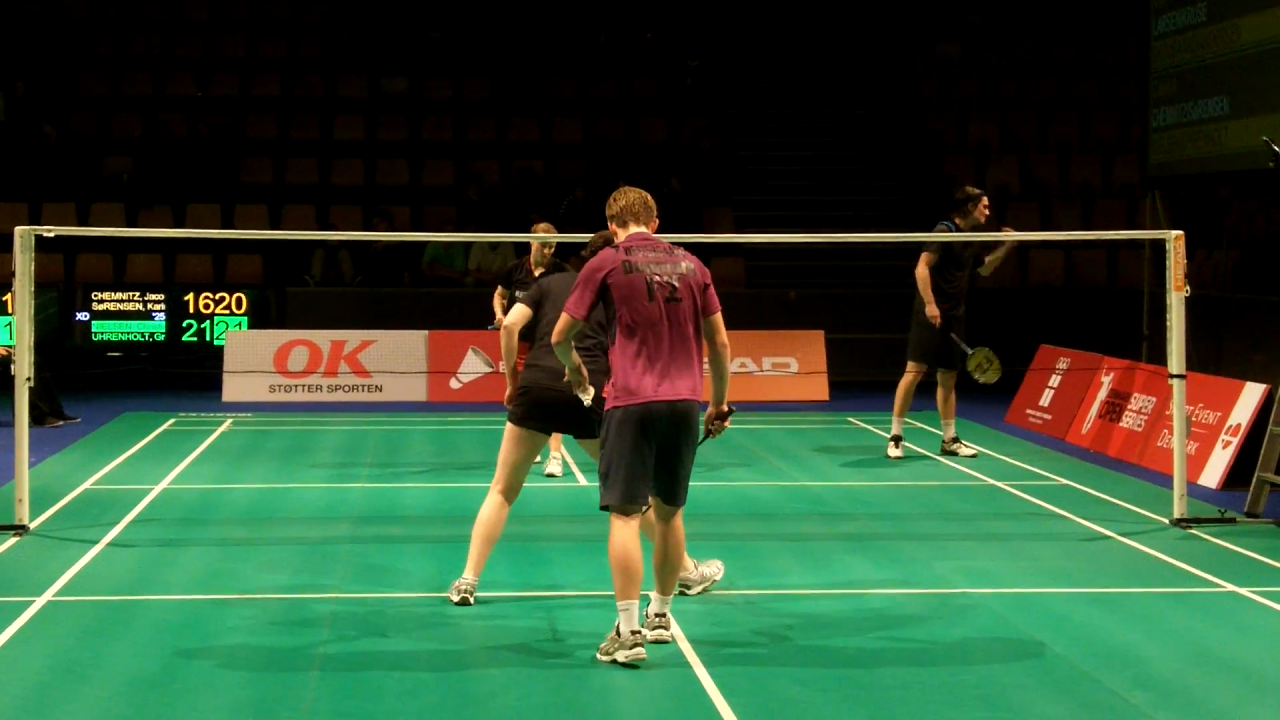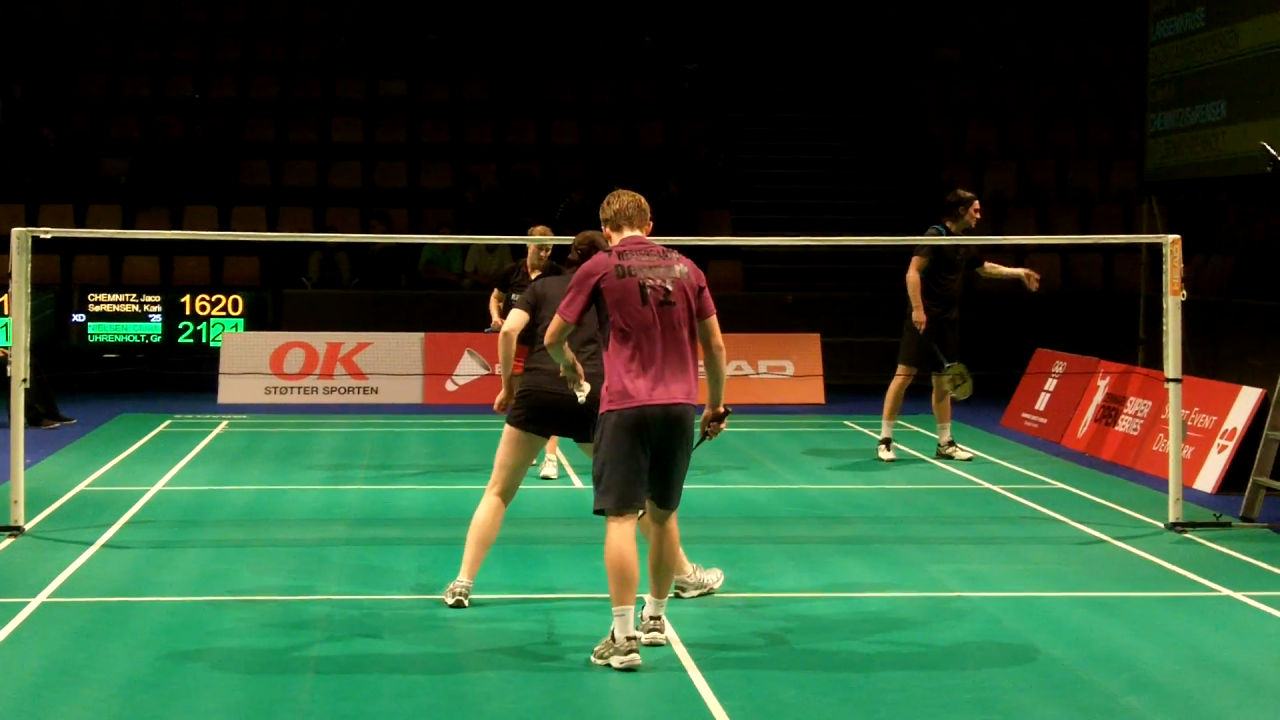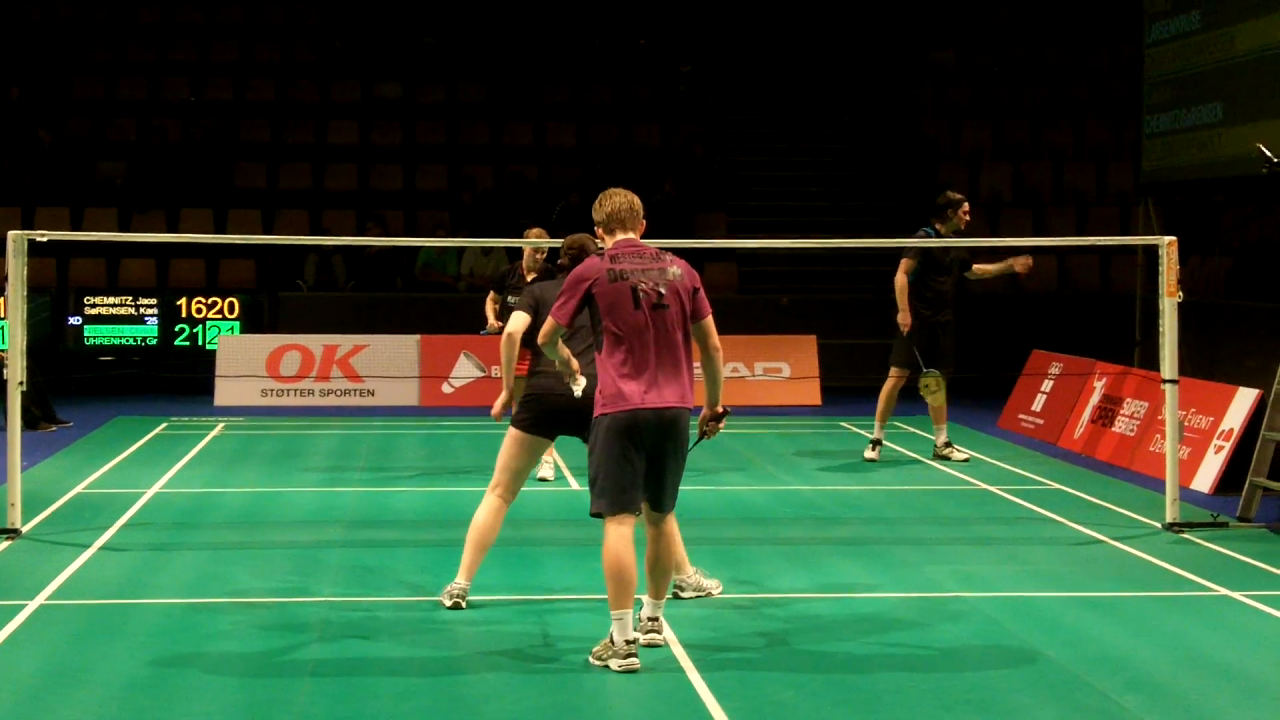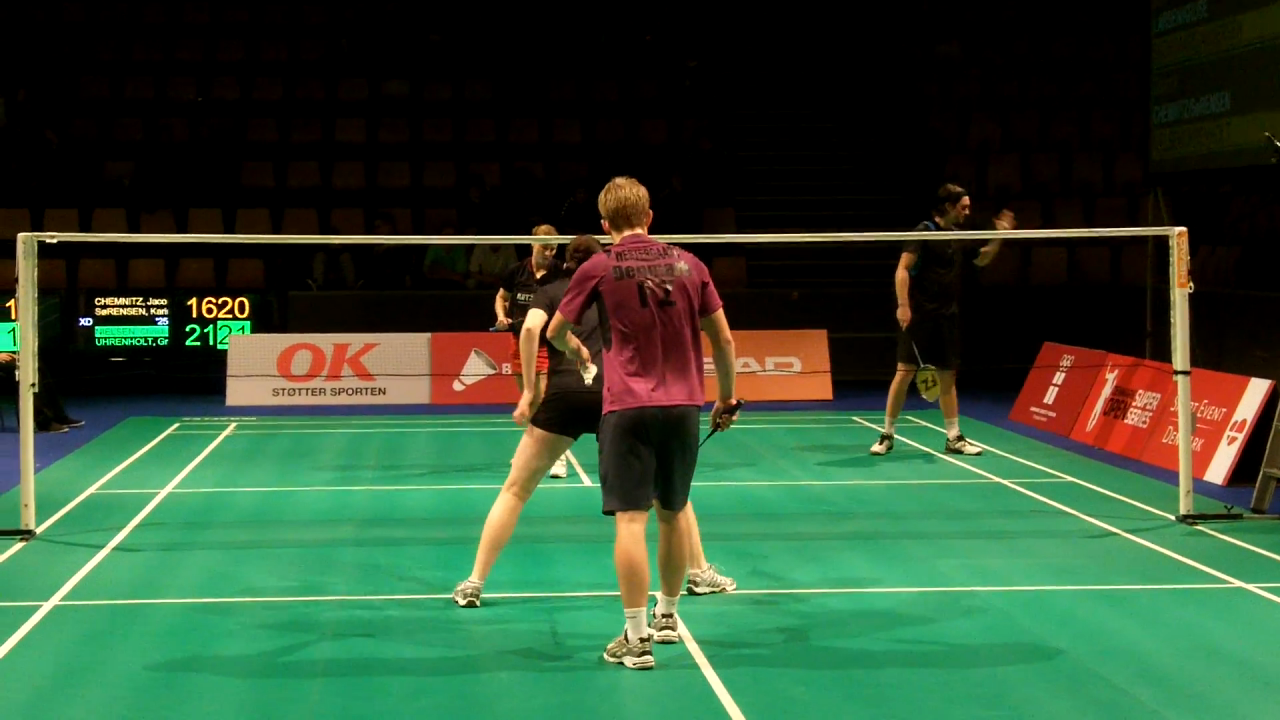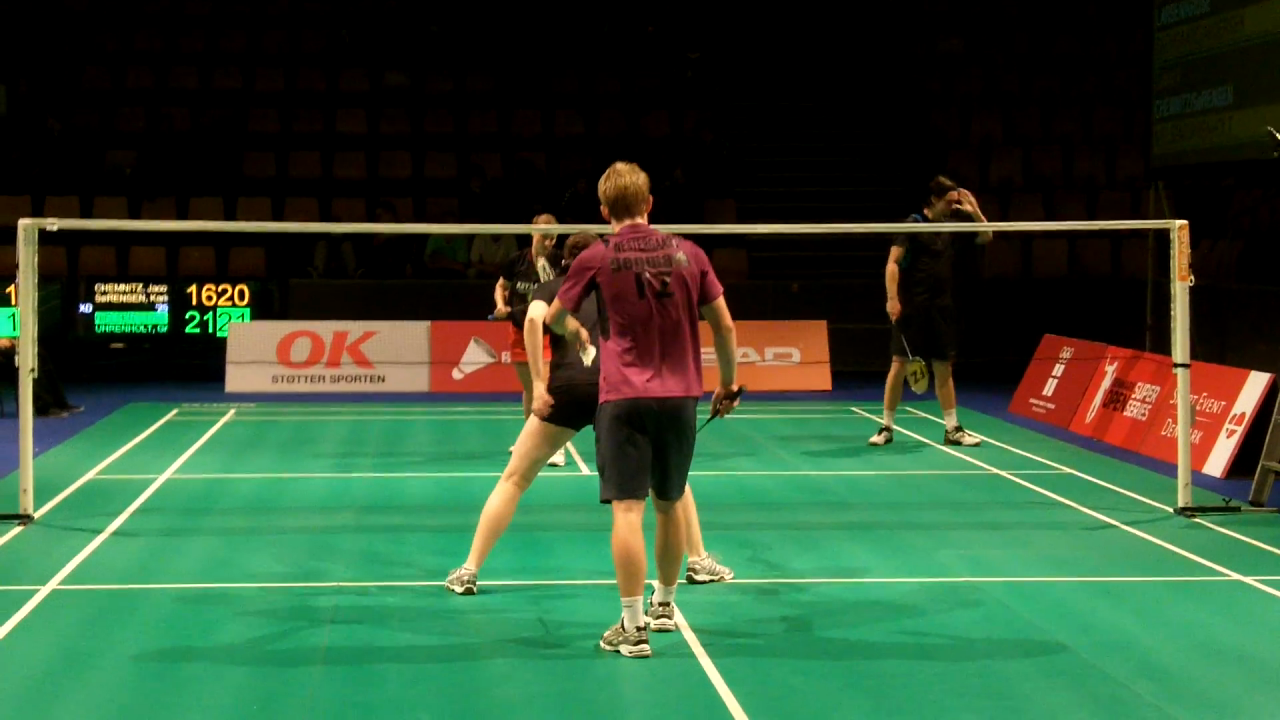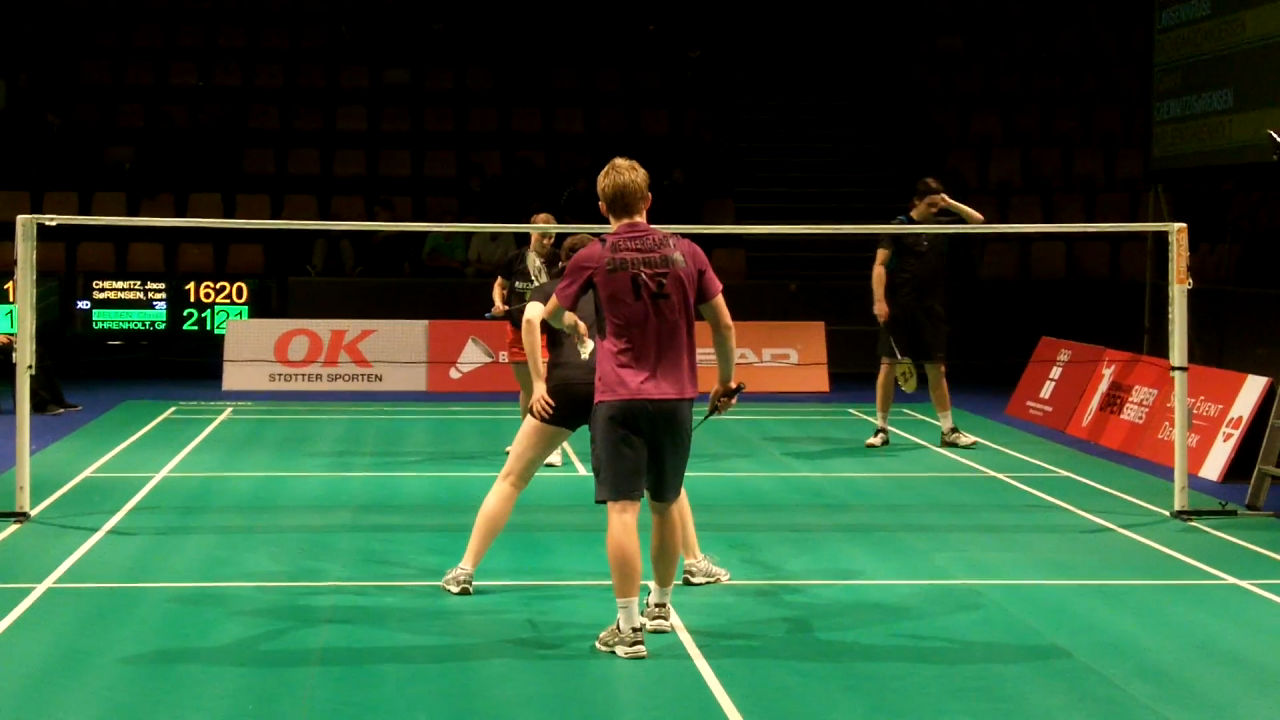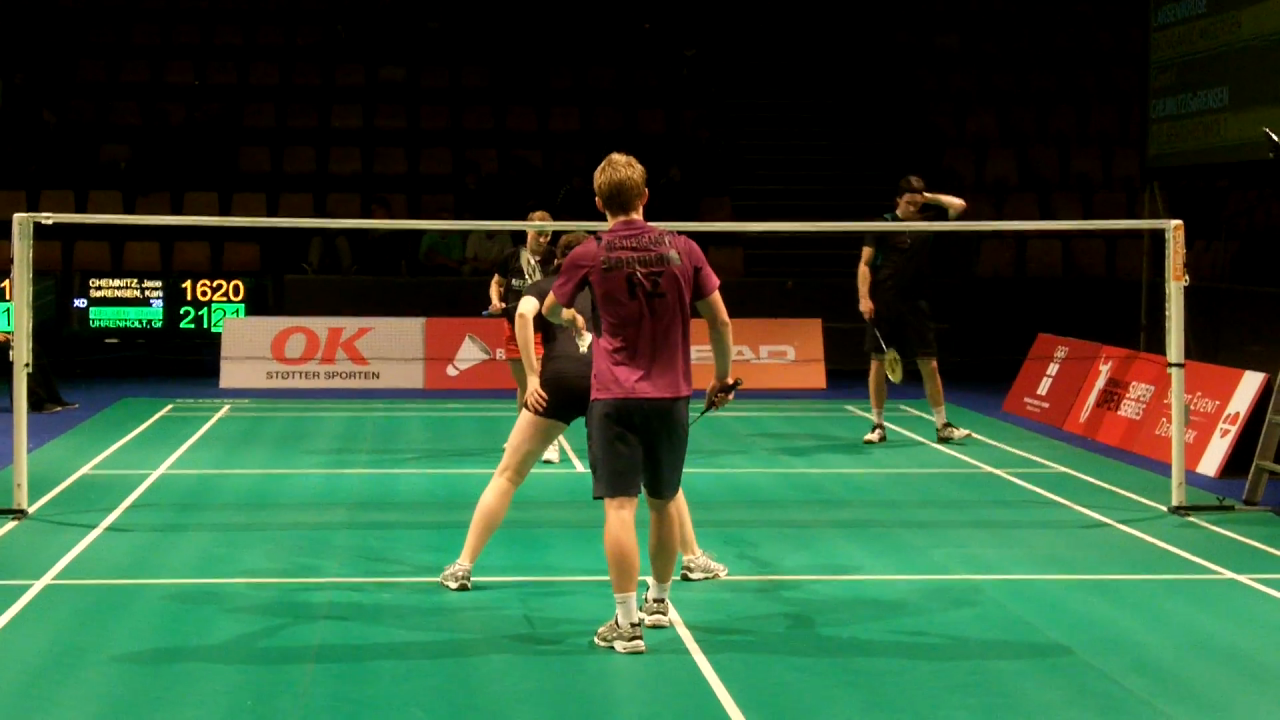
dt=0.1s
person 1, frame 1
left shoulder: (606, 263)
right shoulder: (691, 265)
left elbow: (560, 337)
right elbow: (720, 343)
left wrist: (574, 366)
right wrist: (719, 403)
left hip: (632, 402)
right hip: (685, 402)
left knee: (625, 512)
right knee: (668, 510)
left ankle: (629, 631)
right ankle: (660, 614)
person 1, frame 2
left shoulder: (598, 267)
right shoulder: (685, 268)
left elbow: (553, 338)
right elbow: (715, 345)
left wrist: (570, 365)
right wrist: (716, 404)
left hip: (627, 406)
right hip: (679, 406)
left knee: (621, 518)
right knee: (663, 514)
left ankle: (624, 638)
right ankle: (655, 618)
person 1, frame 3
left shoulder: (591, 271)
right shoulder: (680, 269)
left elbow: (546, 339)
right elbow: (712, 346)
left wrist: (565, 359)
right wrist: (713, 403)
left hip: (620, 410)
right hip: (674, 409)
left knee: (619, 520)
right knee: (660, 516)
left ankle: (623, 640)
right ankle: (653, 619)
person 1, frame 4
left shoulder: (598, 268)
right shoulder: (688, 264)
left elbow: (554, 332)
right elbow: (723, 339)
left wrist: (577, 349)
right wrist: (727, 396)
left hip: (628, 408)
right hip: (683, 406)
left knee: (631, 519)
right knee: (672, 514)
left ankle: (637, 638)
right ankle: (667, 616)
person 1, frame 5
left shoulder: (597, 258)
right shoulder: (688, 253)
left elbow: (554, 318)
right elbow: (725, 327)
left wrist: (577, 331)
right wrist: (728, 383)
left hip: (625, 398)
right hip: (680, 396)
left knee: (628, 508)
right knee: (669, 503)
left ankle: (633, 627)
right ankle: (664, 605)
person 1, frame 6
left shoulder: (592, 257)
right shoulder: (686, 252)
left elbow: (551, 314)
right elbow: (724, 324)
left wrist: (574, 323)
right wrist: (726, 379)
left hip: (620, 399)
right hip: (676, 398)
left knee: (623, 509)
right knee: (665, 504)
left ankle: (630, 628)
right ankle: (660, 605)
person 1, frame 7
left shoulder: (588, 255)
right shoulder: (683, 249)
left elbow: (549, 311)
right elbow: (720, 321)
left wrist: (572, 317)
right wrist: (723, 375)
left hip: (615, 397)
right hip: (671, 396)
left knee: (620, 505)
right knee: (663, 501)
left ankle: (628, 622)
right ankle: (658, 601)
person 2, frame 1
left shoulder: (555, 281)
left elbow: (510, 324)
left wrist: (512, 379)
left hip: (536, 388)
right hip: (587, 393)
left knee: (502, 491)
left ankle: (466, 582)
right ankle: (688, 573)
person 2, frame 2
left shoulder: (542, 286)
left elbow: (509, 330)
left wrist: (507, 384)
left hip: (537, 392)
right hip: (590, 398)
left knee: (498, 492)
left ankle: (462, 583)
right ankle: (686, 575)
person 2, frame 3
left shoulder: (539, 291)
left elbow: (512, 333)
left wrist: (507, 390)
left hip: (544, 394)
right hip: (596, 397)
left knee: (499, 494)
left ankle: (460, 586)
right ankle: (686, 577)
person 2, frame 4
left shoulder: (550, 291)
left elbow: (531, 329)
left wrist: (530, 391)
left hip: (566, 394)
left knee: (515, 491)
left ankle: (473, 584)
right ankle: (700, 573)
person 2, frame 5
left shoulder: (551, 288)
left elbow: (534, 319)
left wrist: (539, 382)
left hip: (569, 385)
left knee: (514, 480)
left ankle: (468, 571)
right ankle: (700, 561)
person 2, frame 6
left shoulder: (548, 289)
left elbow: (530, 320)
left wrist: (539, 381)
left hip: (566, 386)
left knee: (511, 480)
left ankle: (464, 571)
right ankle: (695, 563)
person 2, frame 7
left shoulder: (542, 287)
left elbow: (524, 314)
left wrist: (532, 375)
left hip: (560, 379)
left knee: (508, 475)
left ankle: (462, 567)
right ankle: (694, 559)
person 3, frame 1
left shoulder: (971, 241)
right shoulder: (943, 232)
left elbow: (985, 268)
right elbow: (922, 268)
left wrist: (1005, 248)
right wrist: (929, 304)
left hip: (955, 317)
right hip: (932, 314)
left knee: (948, 378)
right knee: (915, 372)
left ankle: (949, 439)
right ankle: (896, 436)
person 3, frame 2
left shoulder: (966, 244)
right shoulder: (934, 236)
left elbow: (985, 268)
right elbow: (913, 272)
left wrist: (1020, 273)
right wrist: (917, 308)
left hip: (947, 321)
right hip: (924, 319)
left knee: (943, 382)
right knee: (904, 375)
left ankle: (945, 443)
right ankle: (886, 439)
person 3, frame 3
left shoulder: (956, 246)
right shoulder: (923, 238)
left elbow: (972, 271)
right elbow: (901, 275)
left wrist: (1008, 264)
right wrist: (903, 311)
left hip: (941, 323)
right hip: (914, 321)
right knee: (897, 377)
left ankle: (941, 444)
right ankle: (876, 440)
person 3, frame 4
left shoulder: (960, 237)
right shoulder: (923, 232)
left elbow: (982, 259)
right elbow: (903, 269)
left wrist: (999, 233)
right wrist: (903, 305)
left hip: (947, 316)
right hip: (919, 314)
left knee: (947, 377)
right knee: (905, 372)
left ankle: (954, 438)
right ankle: (887, 435)
person 3, frame 5
left shoulder: (952, 226)
right shoulder: (912, 225)
left elbow: (986, 236)
right elbow: (892, 263)
left wrist: (974, 210)
right wrist: (892, 298)
left hip: (941, 308)
right hip: (911, 307)
left knee: (944, 369)
right knee: (899, 366)
left ankle: (953, 429)
right ankle: (887, 427)
person 3, frame 6
left shoulder: (942, 225)
right shoulder: (898, 226)
left elbow: (978, 221)
right elbow: (880, 265)
left wrist: (949, 203)
right wrist: (880, 300)
left hip: (930, 309)
right hip: (898, 309)
left knee: (937, 371)
right knee: (889, 367)
left ankle: (949, 431)
right ankle: (882, 429)
person 3, frame 7
left shoulder: (927, 221)
left elbow: (959, 206)
right elbow: (865, 264)
left wrist: (929, 198)
right wrist: (864, 297)
left hip: (915, 305)
right hip: (884, 304)
left knee: (929, 366)
right knee: (878, 365)
left ankle: (943, 426)
right ankle: (878, 425)
person 4, frame 1
left shoulder: (562, 272)
right shoulder: (515, 269)
right elbow: (499, 295)
right wrist: (499, 314)
right hip: (520, 342)
left ankle: (555, 456)
person 4, frame 2
left shoulder: (558, 274)
right shoulder: (511, 272)
right elbow: (495, 298)
right wrist: (496, 317)
right hip: (516, 345)
left ankle: (551, 458)
person 4, frame 3
left shoulder: (554, 277)
right shoulder: (506, 274)
right elbow: (491, 300)
right wrist: (492, 319)
right knee: (519, 403)
left ankle: (547, 460)
person 4, frame 4
left shoulder: (562, 273)
right shoulder: (516, 271)
right elbow: (501, 297)
right wrist: (501, 316)
right hip: (521, 343)
left ankle: (559, 457)
person 4, frame 5
right shoulder: (516, 261)
right elbow: (501, 287)
right wrist: (500, 305)
right hip: (520, 332)
right knee: (528, 389)
left ankle: (557, 446)
person 4, frame 6
right shoulder: (514, 259)
right elbow: (499, 286)
right wrist: (498, 303)
right hip: (517, 331)
right knee: (526, 388)
left ankle: (554, 447)
person 4, frame 7
left shoulder: (556, 260)
right shoulder: (510, 257)
right elbow: (496, 283)
right wrist: (495, 301)
right hip: (515, 329)
right knee: (522, 385)
left ankle: (551, 443)
